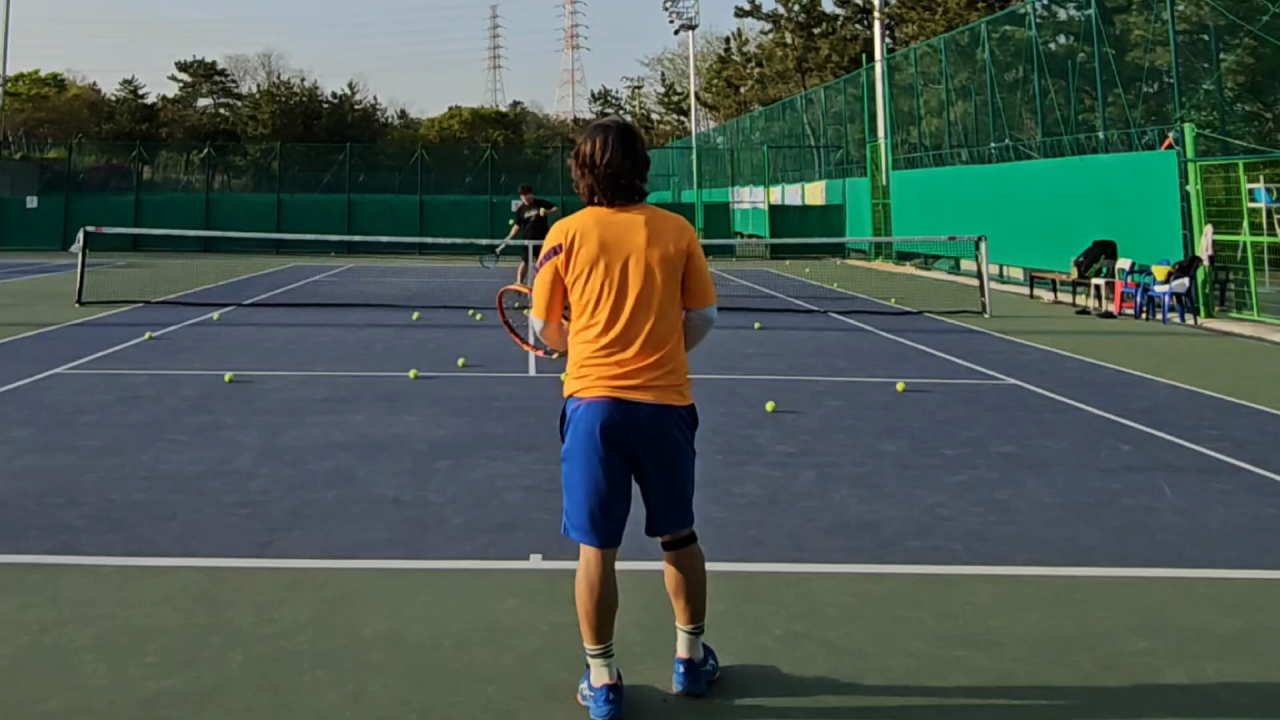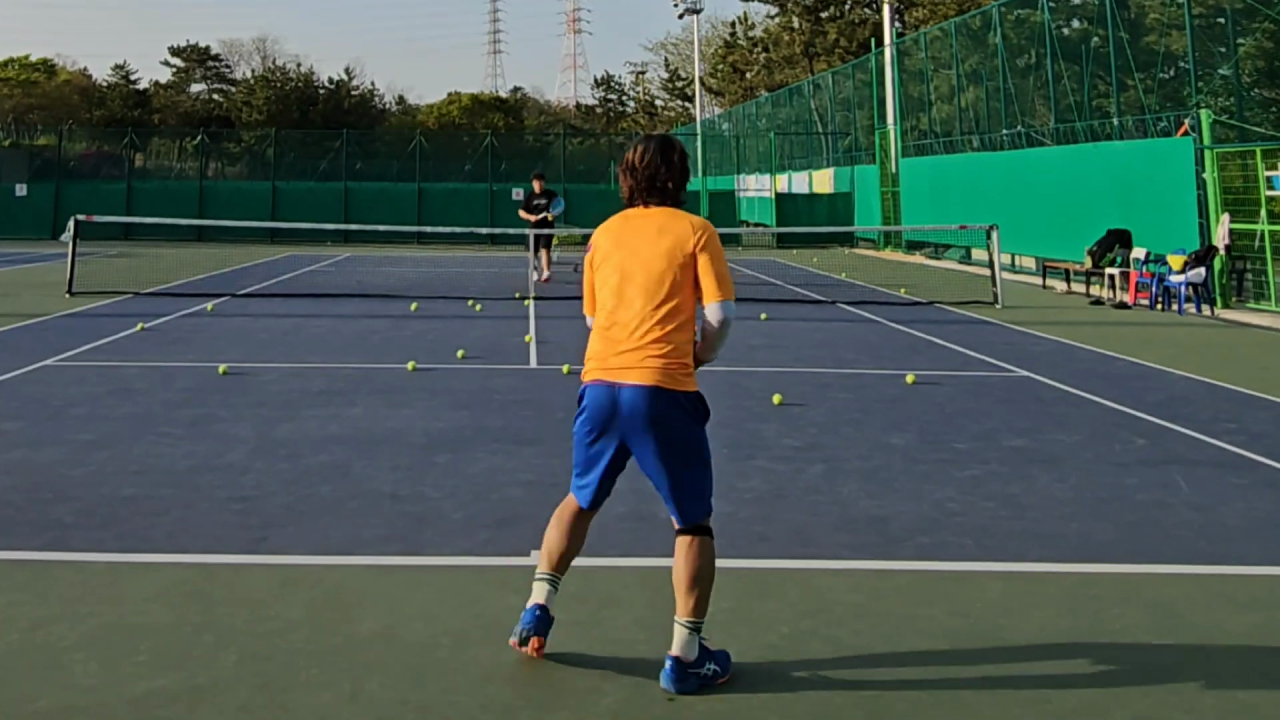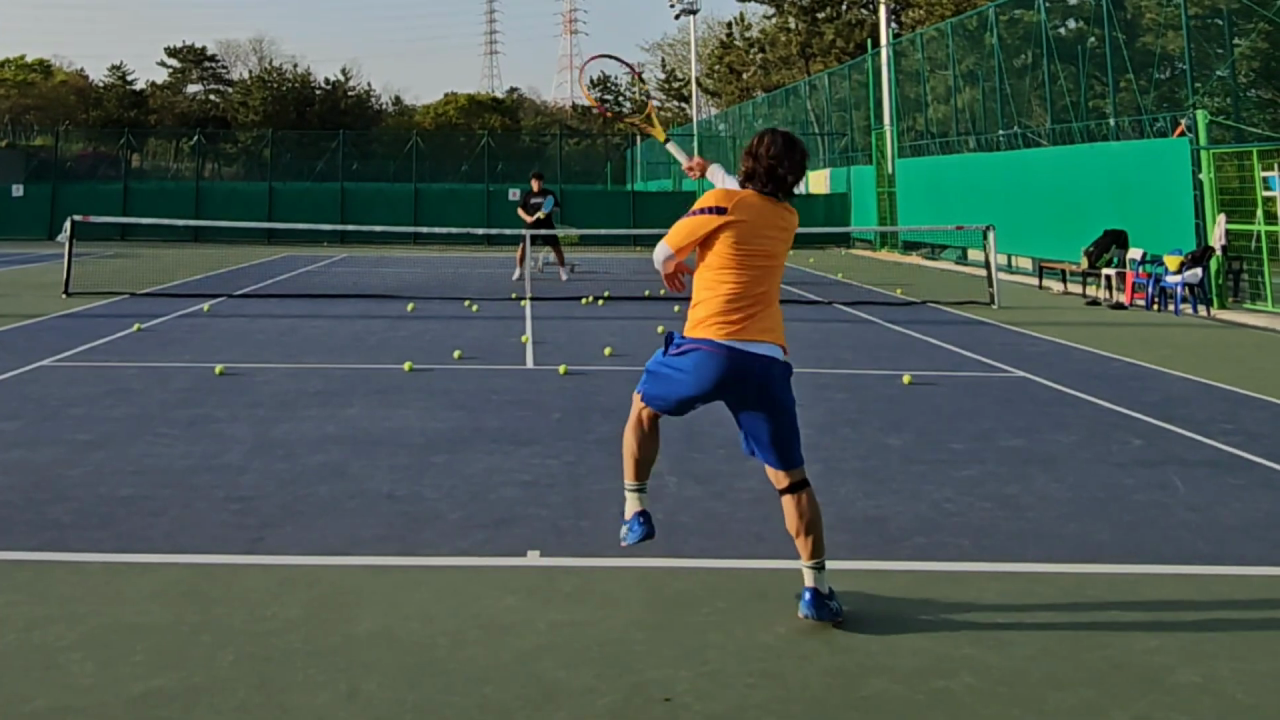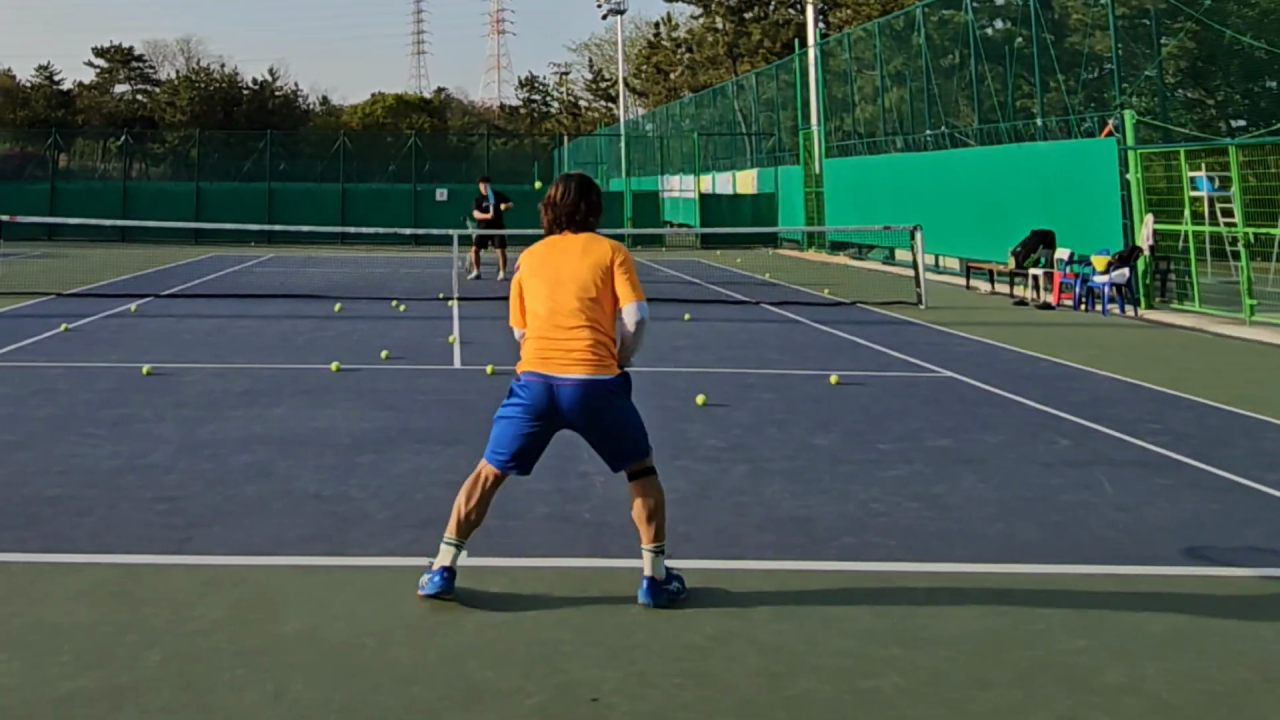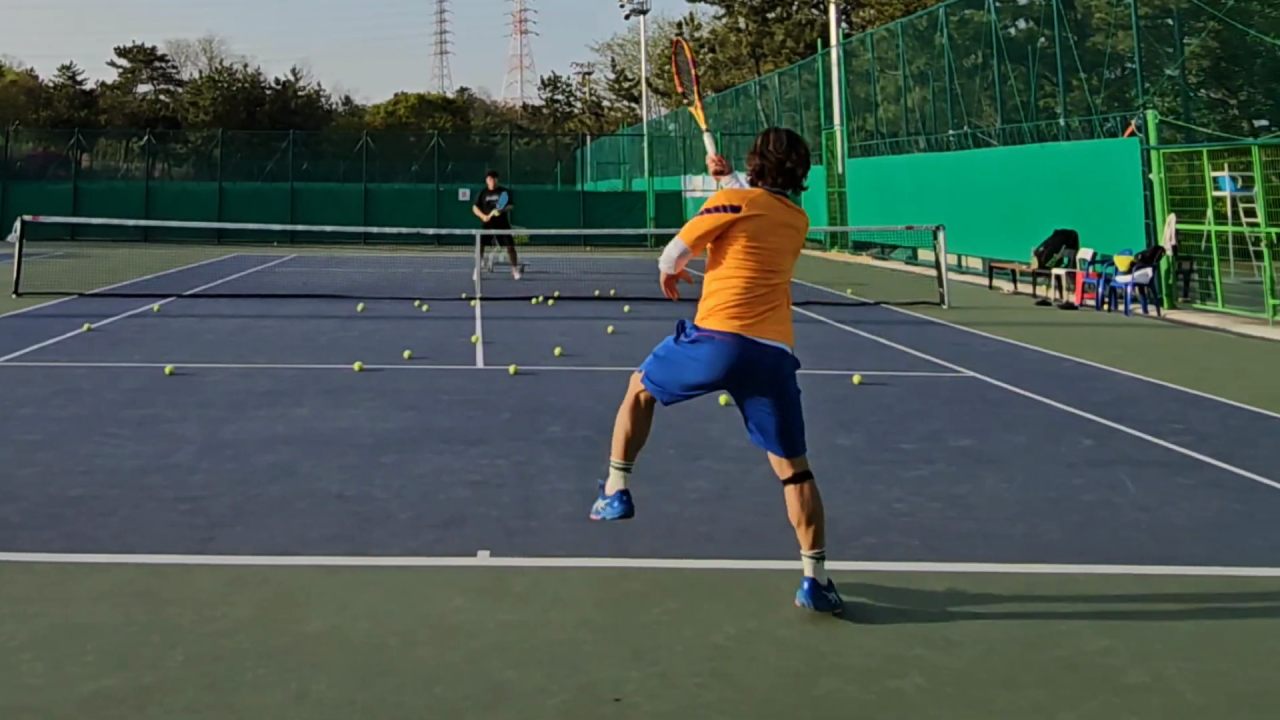
dt=1s
person 1, frame 1
left shoulder: (567, 234)
right shoulder: (677, 230)
left elbow: (545, 326)
right elbow: (703, 315)
left hip: (595, 404)
right hip: (666, 404)
left knee: (596, 547)
right knee: (678, 537)
right ankle: (691, 657)
person 1, frame 2
left shoulder: (605, 234)
right shoulder: (696, 231)
right elbow: (720, 315)
right wrist: (702, 352)
left hip: (601, 383)
right hip: (661, 390)
left knee: (579, 501)
right knee: (693, 525)
left ankle: (538, 608)
right ankle: (686, 654)
person 1, frame 3
left shoulder: (721, 202)
right shoulder: (788, 218)
left elbow: (665, 256)
left wrist: (670, 271)
right wrist: (711, 172)
left hip: (709, 347)
right hip: (765, 360)
left knee: (645, 406)
right knee: (790, 477)
left ankle: (636, 511)
right ankle: (816, 590)
person 1, frame 4
left shoulder: (530, 257)
right shoulder: (611, 250)
right elbow: (636, 314)
right wrist: (621, 353)
left hip: (536, 381)
right hip: (595, 385)
left knee: (490, 472)
right knee: (640, 466)
left ankle: (444, 569)
right ankle: (656, 574)
person 1, frame 5
left shoulder: (735, 200)
right shoulder: (798, 220)
left elbow: (677, 251)
left wrist: (667, 276)
right wrist: (730, 176)
left hip: (720, 339)
right hip: (773, 354)
left knee: (640, 390)
right knee: (794, 467)
left ankle: (616, 491)
right ankle: (816, 580)
